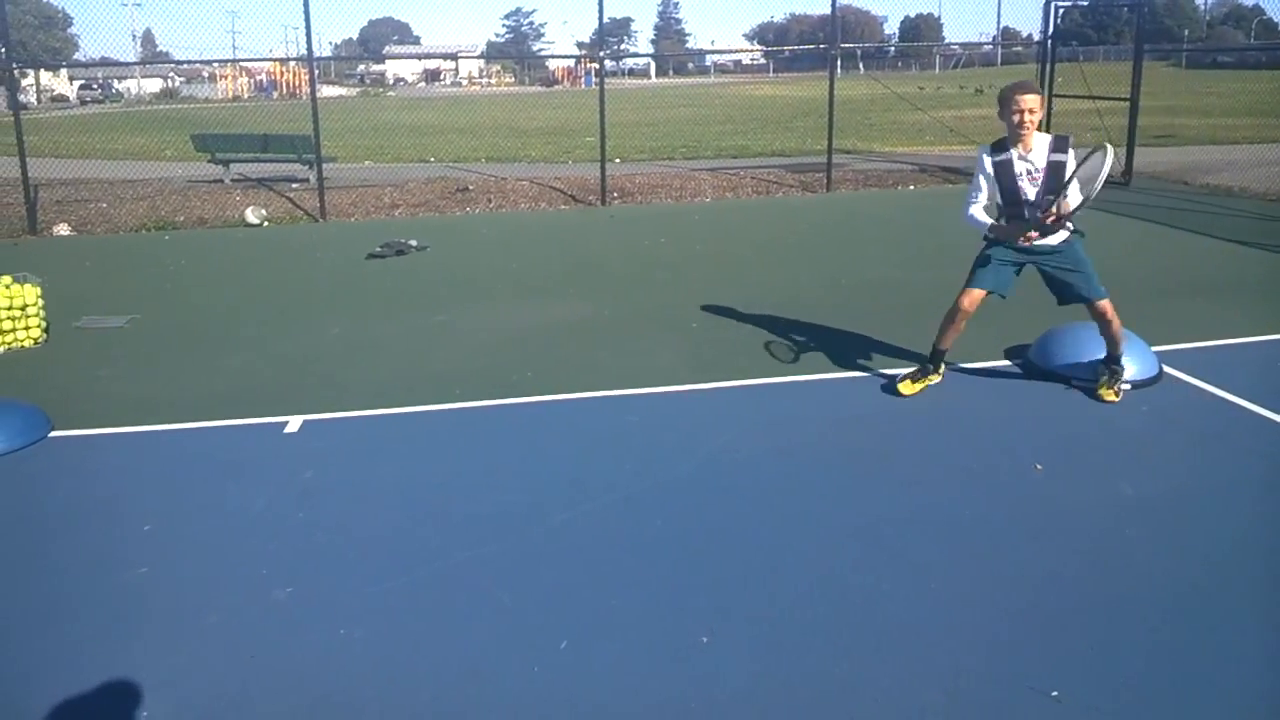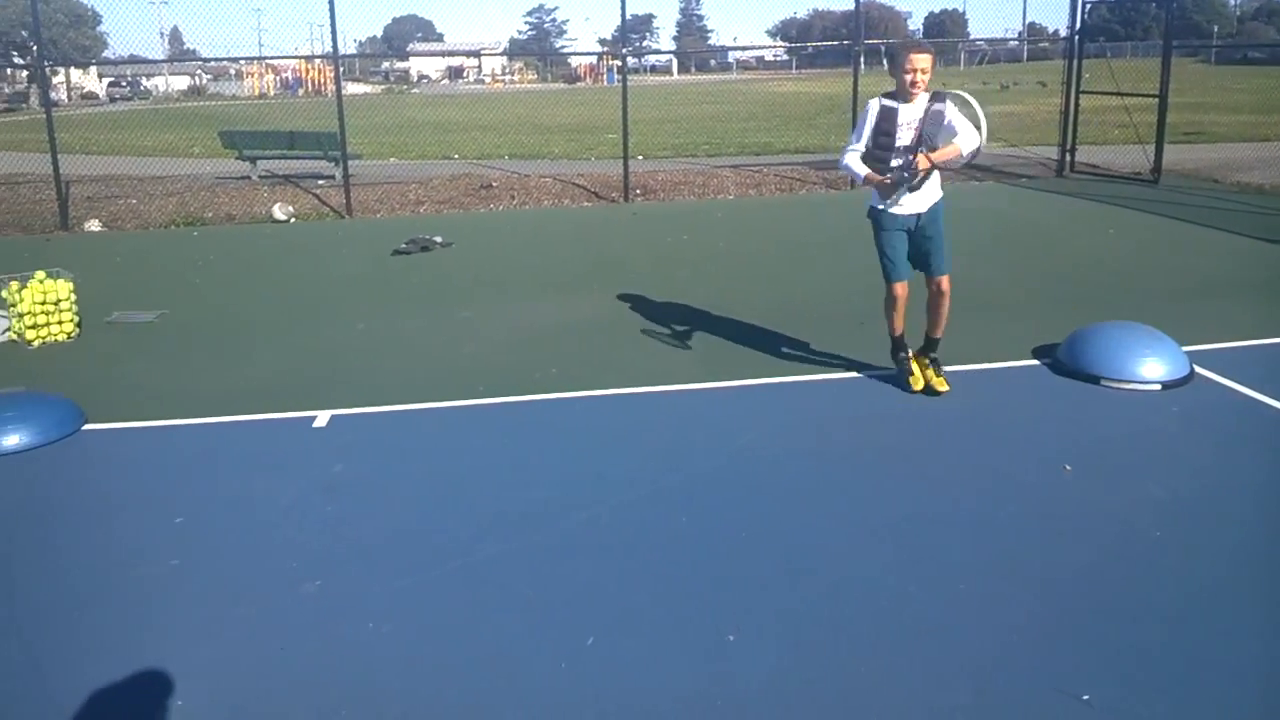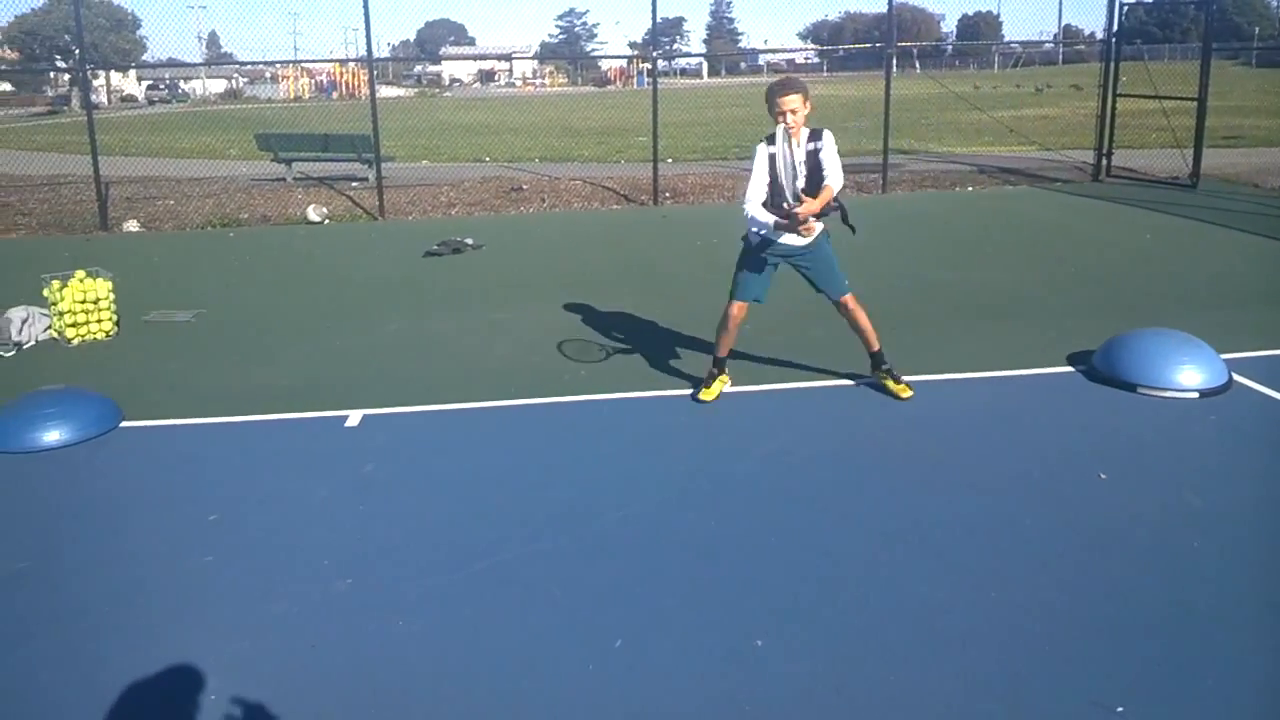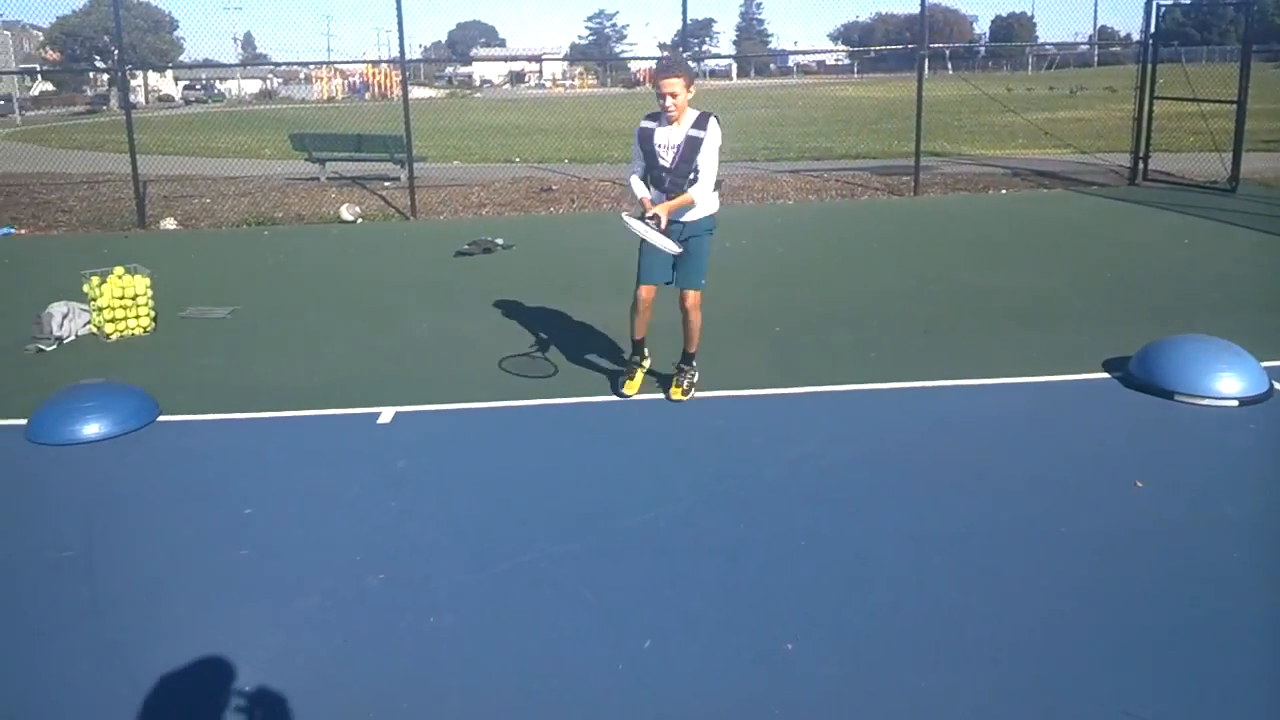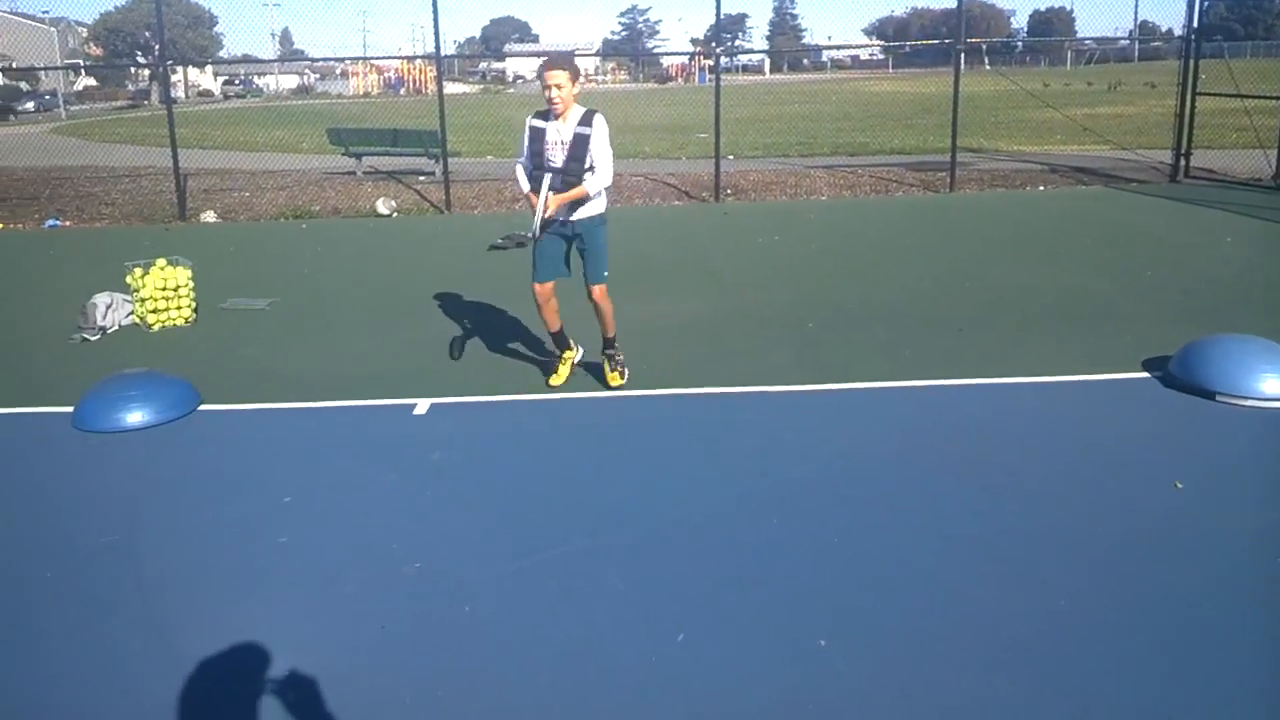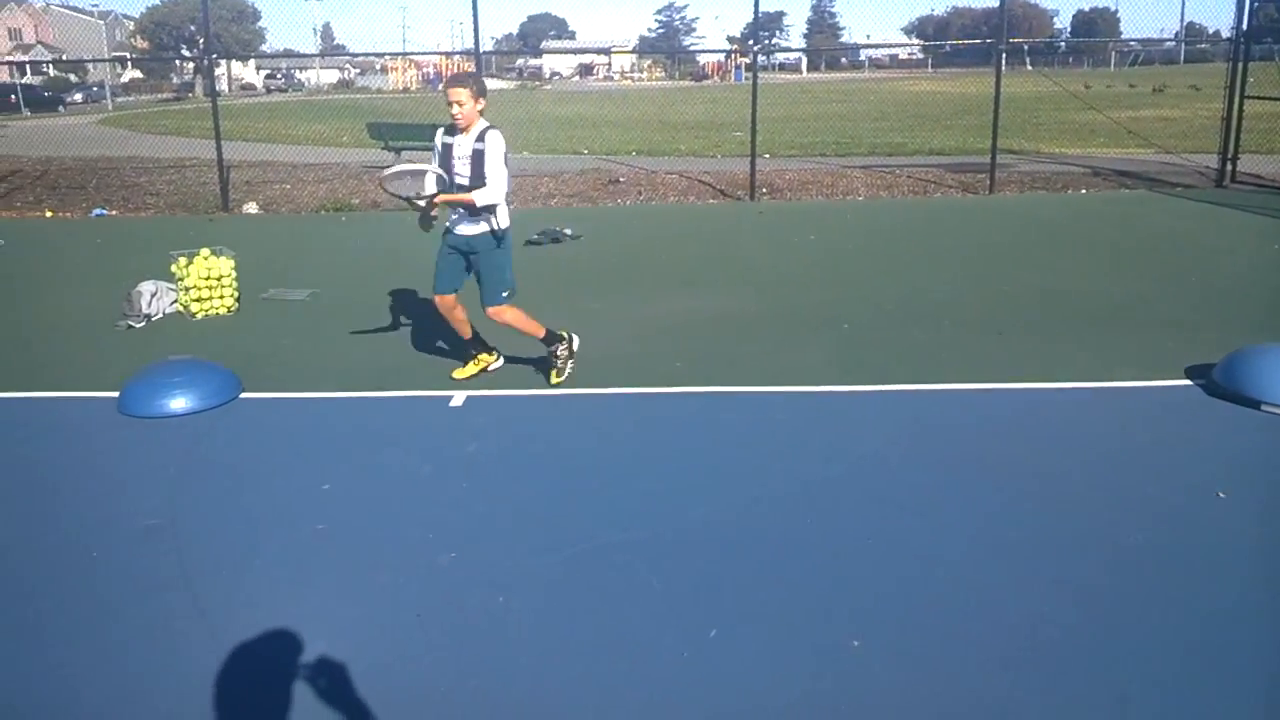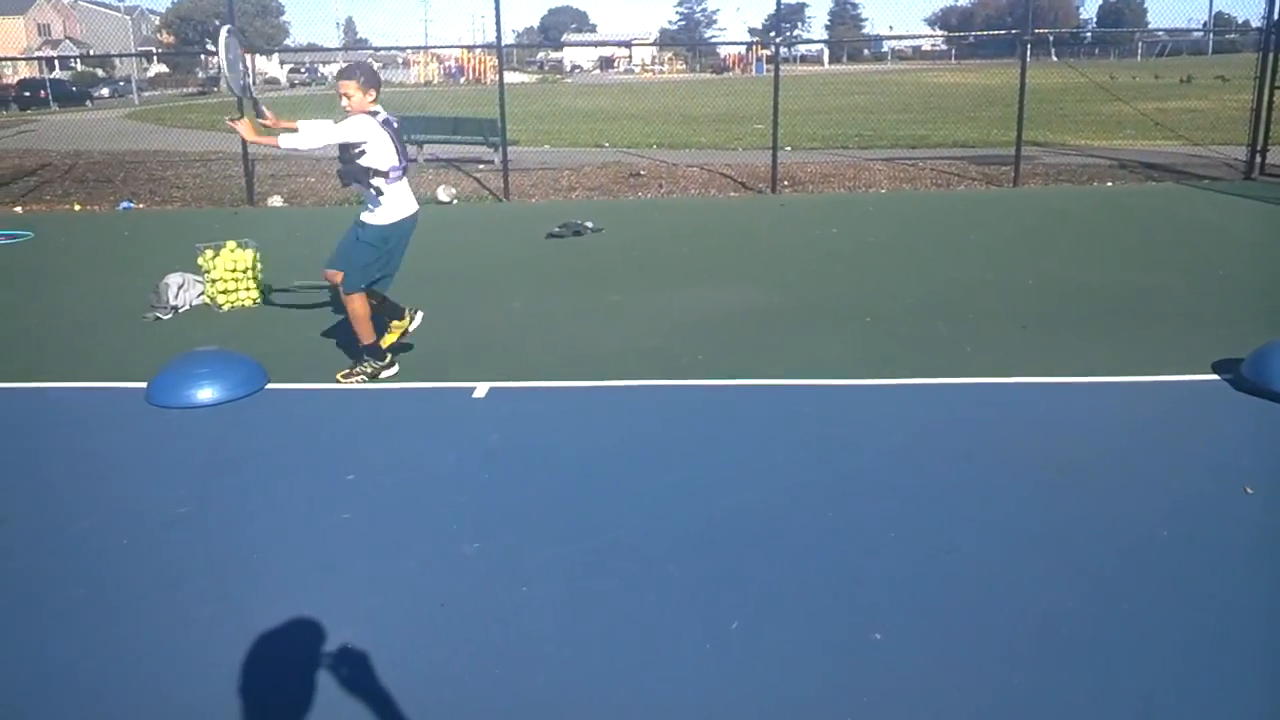
dt=0.3s
person 1, frame 1
left shoulder: (1061, 149)
right shoulder: (992, 157)
left elbow: (1072, 195)
right elbow: (975, 209)
left wrist: (1060, 213)
right wrist: (999, 230)
left hip: (1056, 242)
right hip: (1008, 241)
left knee: (1104, 311)
right knee: (965, 303)
left ankle: (1113, 367)
right ankle: (933, 366)
person 1, frame 2
left shoulder: (940, 106)
right shoulder: (878, 107)
left elbow: (971, 138)
right elbow: (850, 158)
left wrist: (932, 157)
right wrist: (874, 180)
left hip: (927, 209)
right hip: (888, 212)
left knee: (941, 287)
right knee: (897, 289)
left ankle: (928, 355)
right ankle: (901, 352)
person 1, frame 3
left shoulder: (821, 139)
right shoulder: (765, 150)
left elbow: (832, 180)
right elbow: (751, 207)
left wrist: (814, 206)
right wrist: (785, 224)
left hip: (809, 240)
right hip: (766, 241)
left knee: (847, 304)
right knee: (735, 310)
left ankle: (882, 367)
right ankle: (719, 370)
person 1, frame 4
left shoulder: (707, 125)
right shoulder: (648, 126)
left elbow: (707, 180)
right elbow: (637, 174)
left wrist: (669, 205)
right wrist: (646, 202)
left hip: (698, 221)
right hip: (659, 221)
left knee: (690, 300)
right knee: (644, 294)
left ankle: (687, 365)
right ankle: (637, 358)
person 1, frame 5
left shoulder: (594, 122)
right shoulder: (535, 123)
left elbow: (603, 176)
right elbow: (524, 165)
left wrist: (562, 199)
right wrist: (532, 195)
left hip: (588, 218)
right hip: (548, 219)
left knee: (597, 292)
right knee: (542, 290)
left ankle: (611, 352)
right ankle: (566, 350)
person 1, frame 6
left shoulder: (491, 140)
right shoulder: (444, 136)
left elbow: (495, 195)
right elbow: (440, 178)
left wrist: (449, 197)
right wrist: (433, 202)
left hip: (487, 233)
right hip: (456, 232)
left knee: (497, 312)
right knee: (443, 300)
left ankle: (560, 343)
right ankle: (485, 354)
person 1, frame 7
left shoulder: (363, 125)
right shoulder: (369, 119)
left elbow: (312, 139)
right elbow: (321, 128)
left wrist: (256, 138)
right wrist: (281, 123)
left hip: (391, 221)
right hip: (378, 217)
left knee: (351, 292)
right knee: (335, 274)
left ankle: (377, 360)
right ankle: (399, 315)
